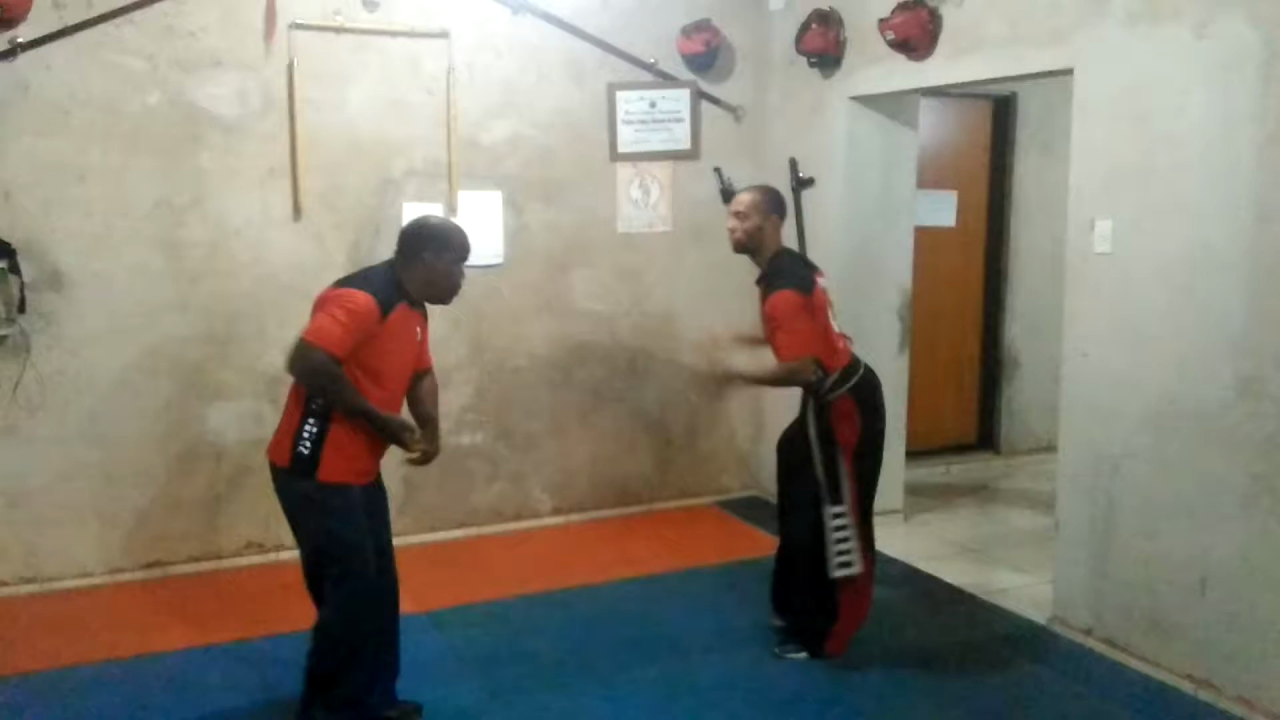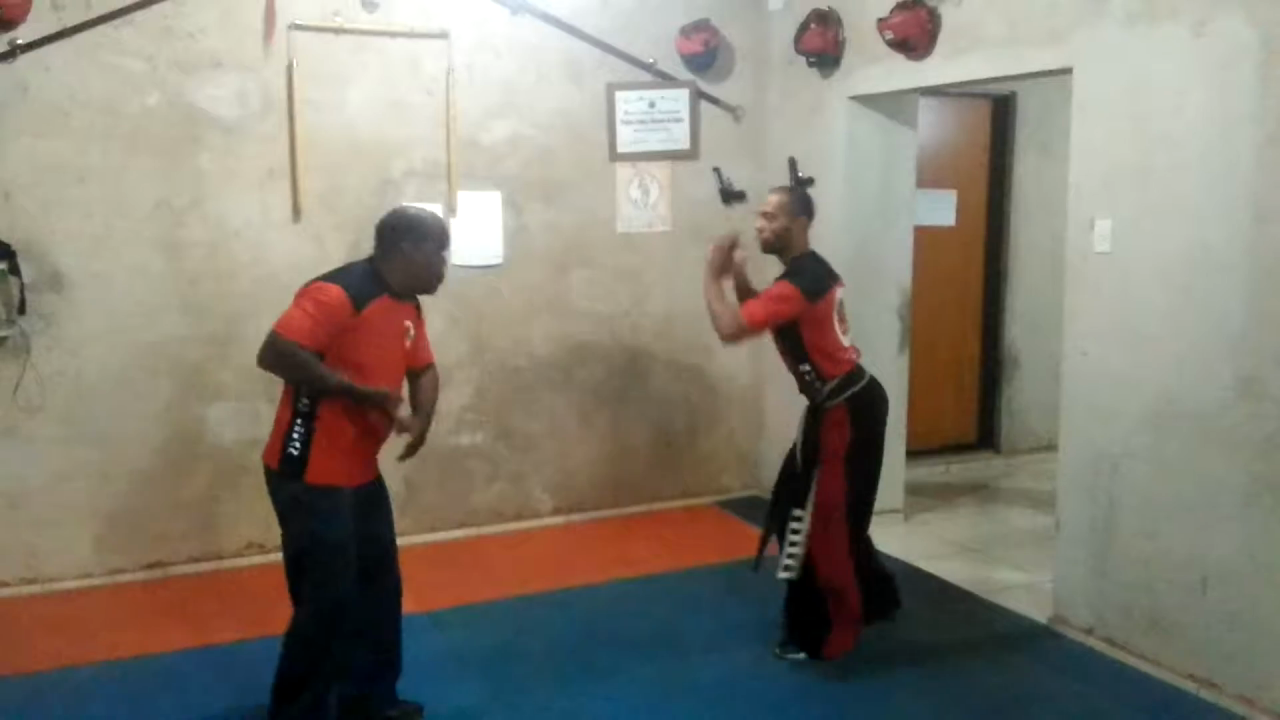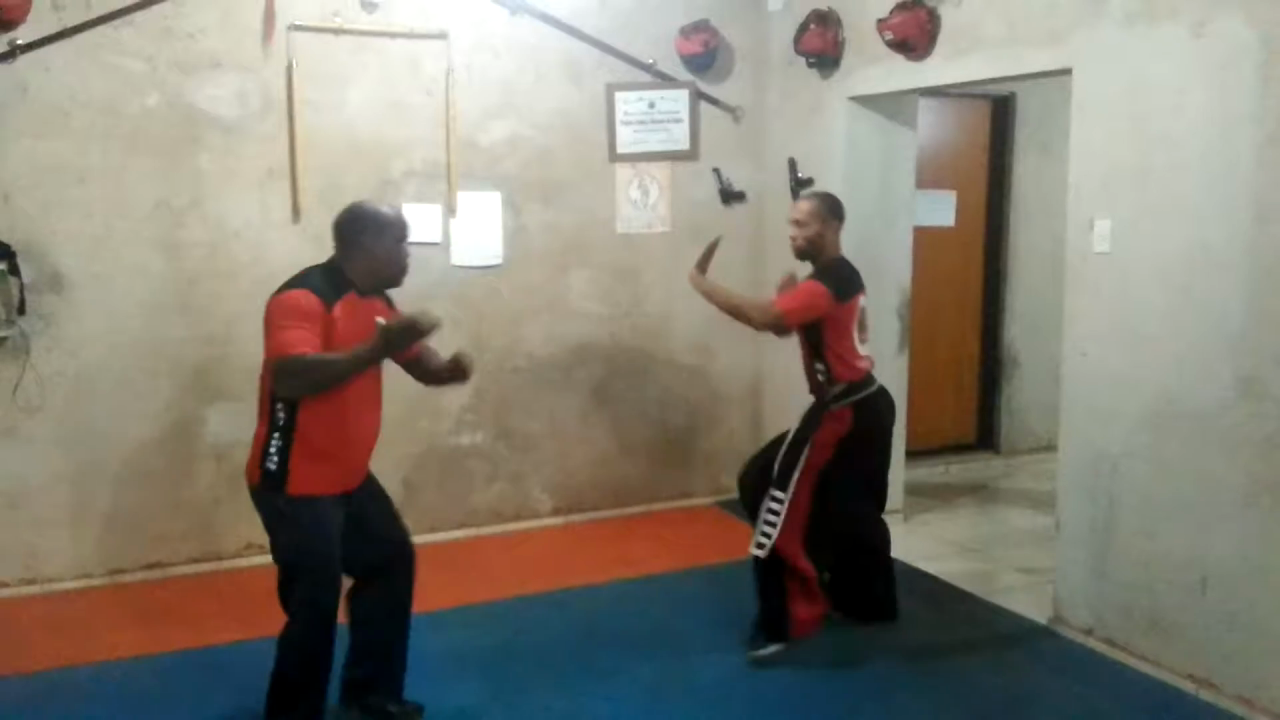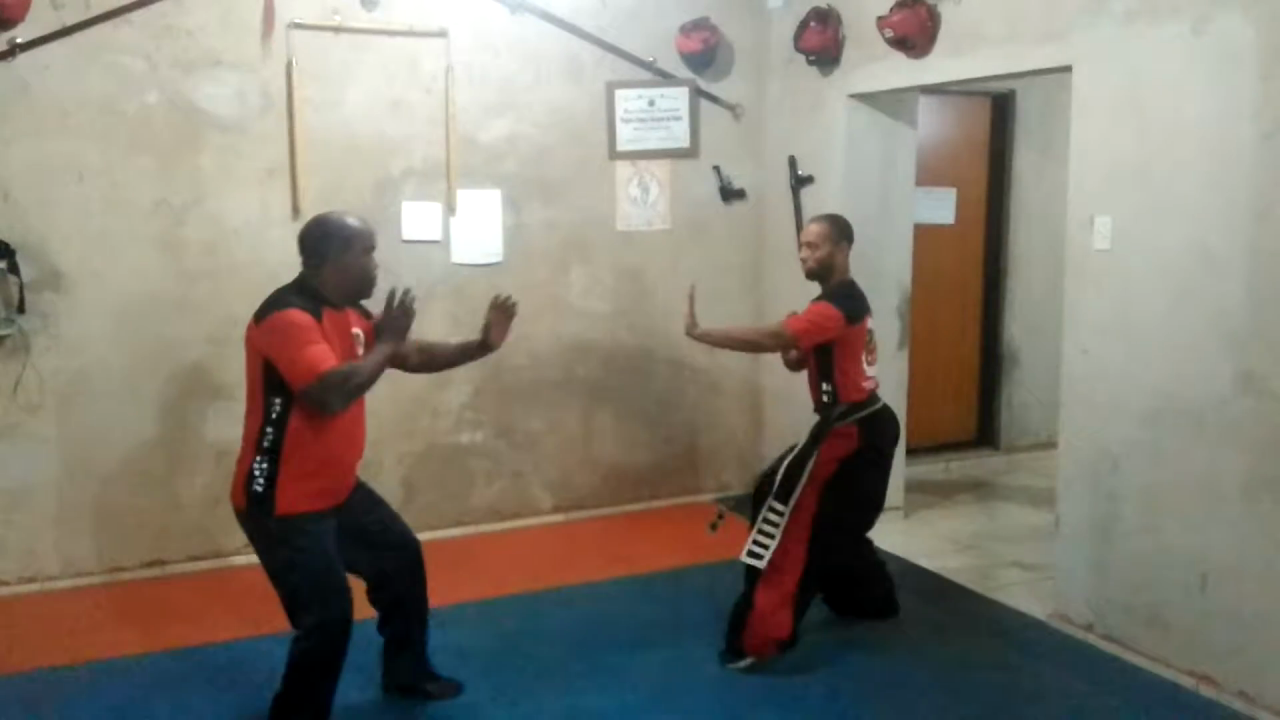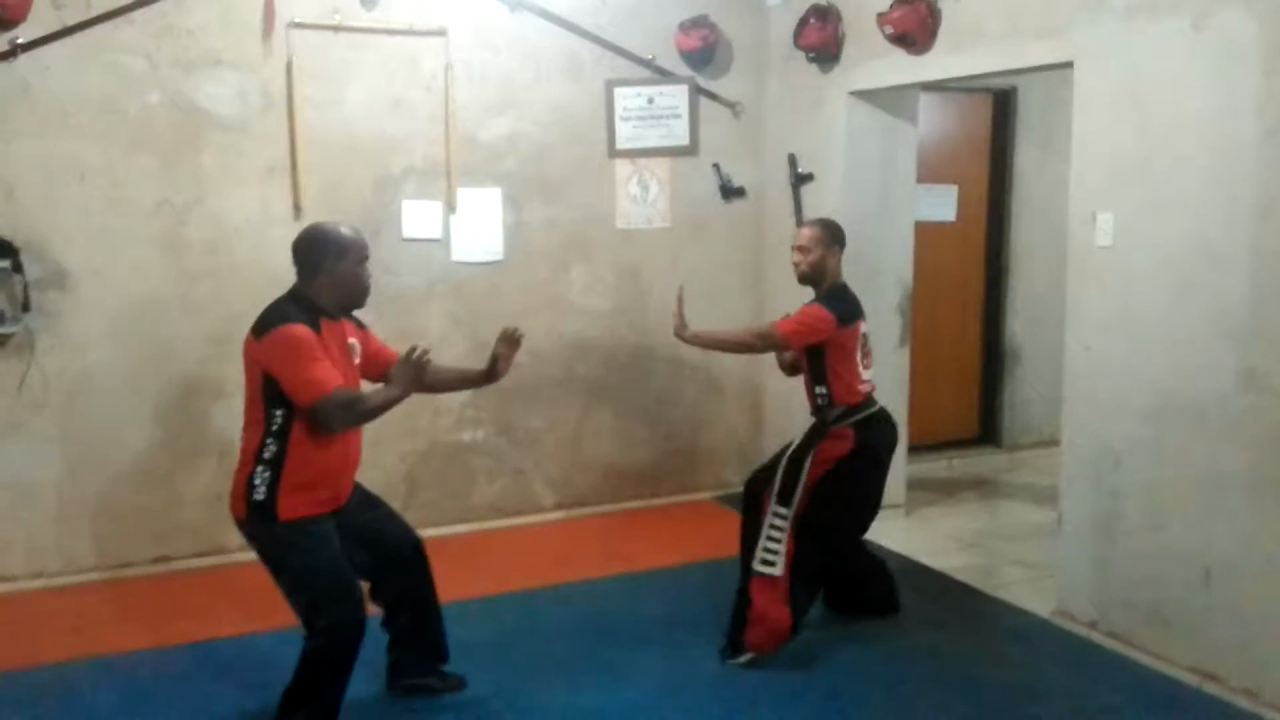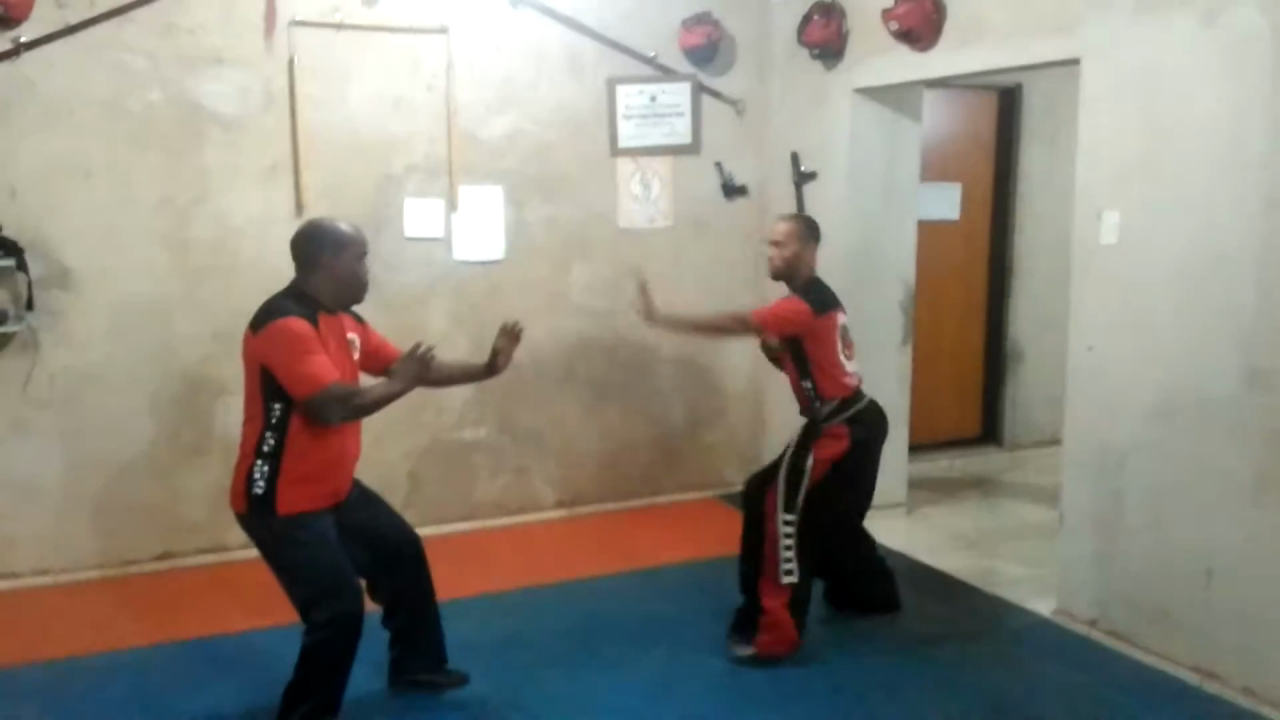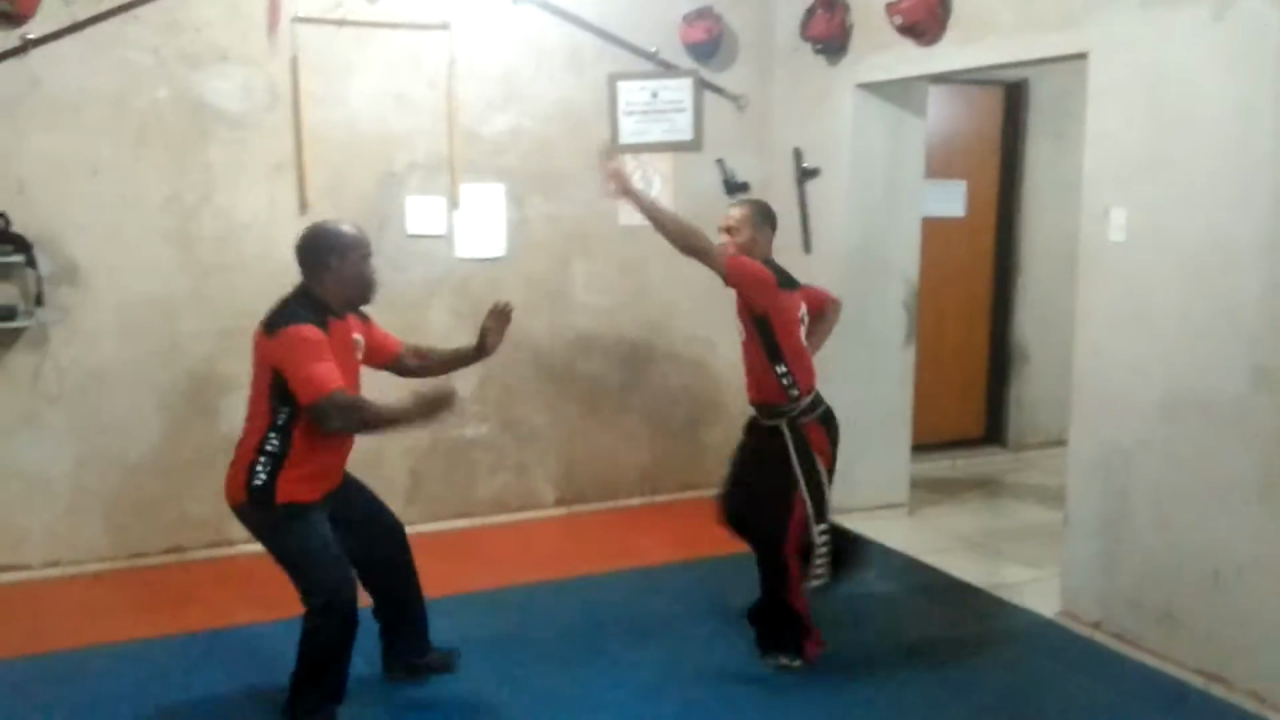
dt=0.2s
person 1, frame 1
left shoulder: (413, 308)
right shoulder: (360, 299)
left elbow: (421, 374)
right elbow: (306, 363)
left wrist: (428, 427)
right wrist: (380, 420)
left hip: (359, 470)
right hip: (314, 471)
left knee: (379, 586)
right knee: (351, 593)
person 1, frame 2
left shoulder: (407, 306)
right shoulder: (337, 294)
left elbow: (422, 370)
right elbow: (274, 353)
left wrist: (421, 413)
right wrist: (360, 393)
left hip: (360, 473)
right hip: (308, 474)
left knee: (378, 583)
right knee: (327, 598)
person 1, frame 3
left shoulder: (378, 302)
right shoulder: (303, 299)
left elbow: (419, 361)
right elbow: (290, 376)
left wrist: (448, 369)
right wrist: (377, 348)
left hip: (349, 477)
right hip: (293, 484)
left knee: (392, 566)
right knee: (315, 601)
person 1, frame 4
left shoulder: (349, 314)
right shoulder: (285, 318)
left elbow: (415, 355)
right elbow: (333, 392)
left wrist: (482, 346)
right wrist: (385, 343)
left hip: (336, 489)
right hip: (280, 503)
left knee: (400, 559)
right knee: (326, 615)
left ankle: (406, 673)
person 1, frame 5
left shoulder: (344, 325)
right shoulder: (285, 332)
left elbow: (406, 371)
right elbow: (336, 413)
left wrist: (485, 374)
right wrist: (398, 388)
left hip: (335, 493)
right hip: (281, 509)
left knee: (404, 556)
right knee: (340, 615)
left ankle: (414, 667)
person 1, frame 6
left shoulder: (343, 320)
right shoulder: (283, 325)
left elbow: (405, 364)
right elbow: (333, 405)
left wrist: (486, 368)
right wrist: (400, 383)
left hip: (334, 487)
right hip: (281, 503)
left knee: (402, 553)
right knee: (339, 609)
left ankle: (417, 663)
person 1, frame 7
left shoulder: (348, 317)
right shoulder: (295, 331)
left elbow: (409, 361)
right elbow: (342, 413)
left wrist: (478, 350)
right wrist: (416, 411)
left hip: (322, 479)
right hip: (275, 492)
left knee: (388, 544)
right knee: (332, 598)
left ankle: (407, 652)
person 2, frame 1
left shoulder: (784, 287)
right shoulder: (789, 268)
left elbow: (799, 368)
left wrist: (735, 376)
right wrist: (759, 337)
left hip: (843, 403)
right hip: (842, 395)
left knee: (833, 513)
right knee: (803, 505)
left ankle: (822, 631)
right ankle: (796, 609)
person 2, frame 2
left shoulder: (795, 284)
right shoulder: (814, 272)
left elbow: (730, 329)
right elbow: (767, 314)
left wrist: (714, 277)
right wrist: (739, 278)
left hip: (841, 410)
right hip: (857, 399)
left knee: (819, 520)
right knee: (840, 511)
left ankle: (820, 635)
right ankle: (872, 598)
person 2, frame 3
left shoulder: (826, 285)
right shoulder: (840, 277)
left elbow: (763, 317)
right elbow: (787, 320)
left wrist: (703, 283)
right wrist: (787, 299)
left hip: (845, 412)
right hip: (866, 407)
left knee: (784, 503)
right knee: (852, 511)
left ankle: (785, 620)
right ankle: (869, 601)
person 2, frame 4
left shoulder: (836, 308)
right shoulder: (845, 301)
left elbow: (771, 339)
right elbow: (795, 359)
left wrist: (699, 332)
right wrist: (793, 345)
left hip: (851, 432)
right hip: (870, 426)
left knee: (782, 507)
right knee: (836, 526)
left ankle: (760, 635)
right ankle: (870, 598)
person 2, frame 5
left shoulder: (828, 311)
right shoulder: (838, 305)
left elbow: (761, 339)
right elbow: (792, 365)
left wrist: (689, 334)
right wrist: (787, 350)
left hip: (849, 435)
right hip: (869, 429)
left knee: (772, 498)
right knee: (832, 524)
left ankle: (760, 631)
right ankle: (869, 595)
person 2, frame 6
left shoulder: (803, 306)
right shoulder: (813, 300)
left elbow: (737, 323)
right elbow: (789, 353)
left wrist: (662, 318)
right wrist: (777, 351)
left hip: (839, 431)
right hip: (854, 422)
left knee: (771, 509)
right knee: (836, 518)
left ankle: (770, 632)
right ankle: (870, 594)
person 2, frame 7
left shoulder: (762, 279)
right shoulder: (775, 284)
left elbow: (695, 245)
right elbow: (831, 304)
left wrist: (630, 191)
left hip: (796, 430)
right hip: (769, 424)
left knee: (782, 531)
right knee: (743, 509)
left ankle: (791, 637)
right ankle: (832, 557)
